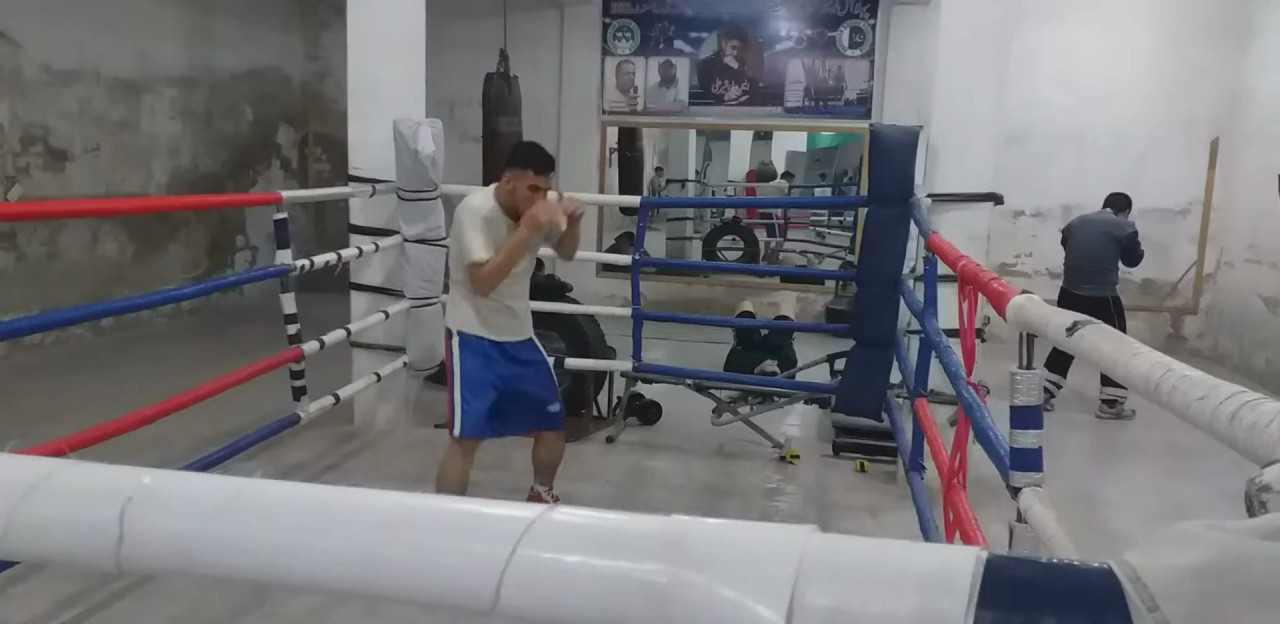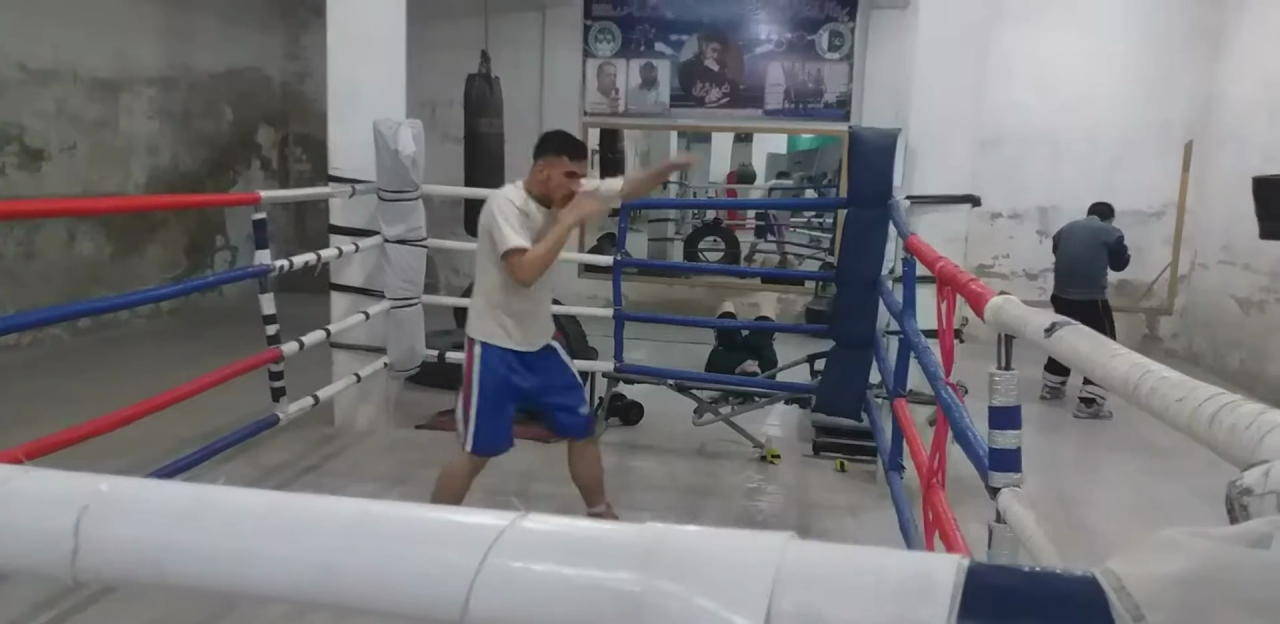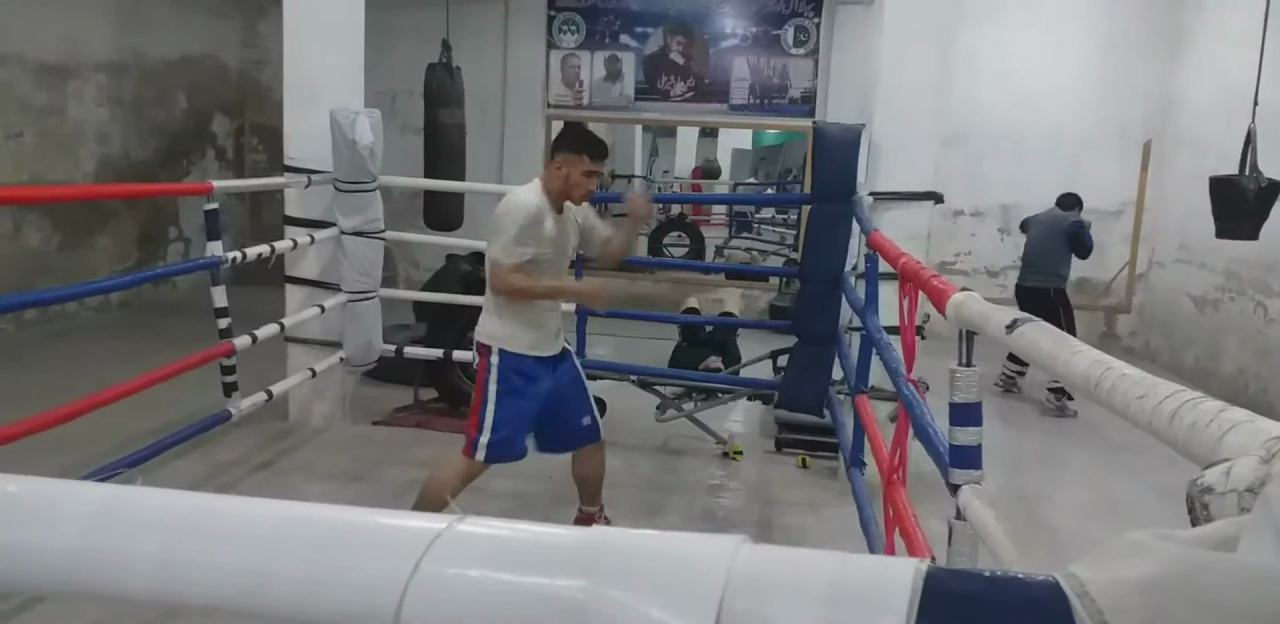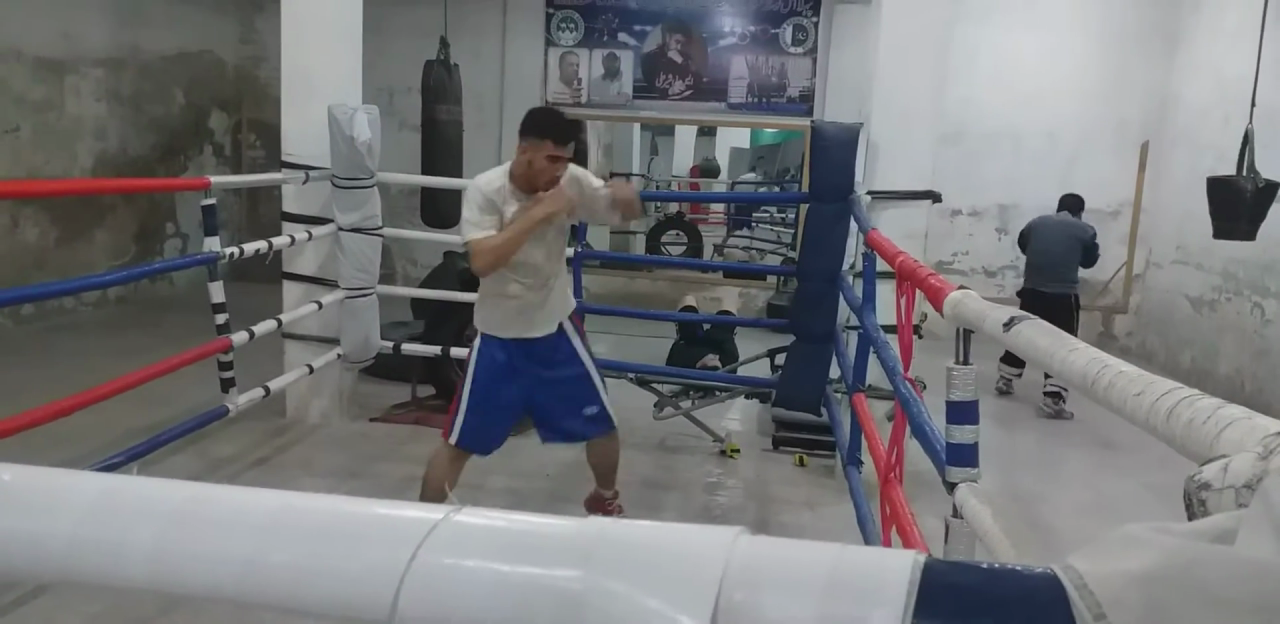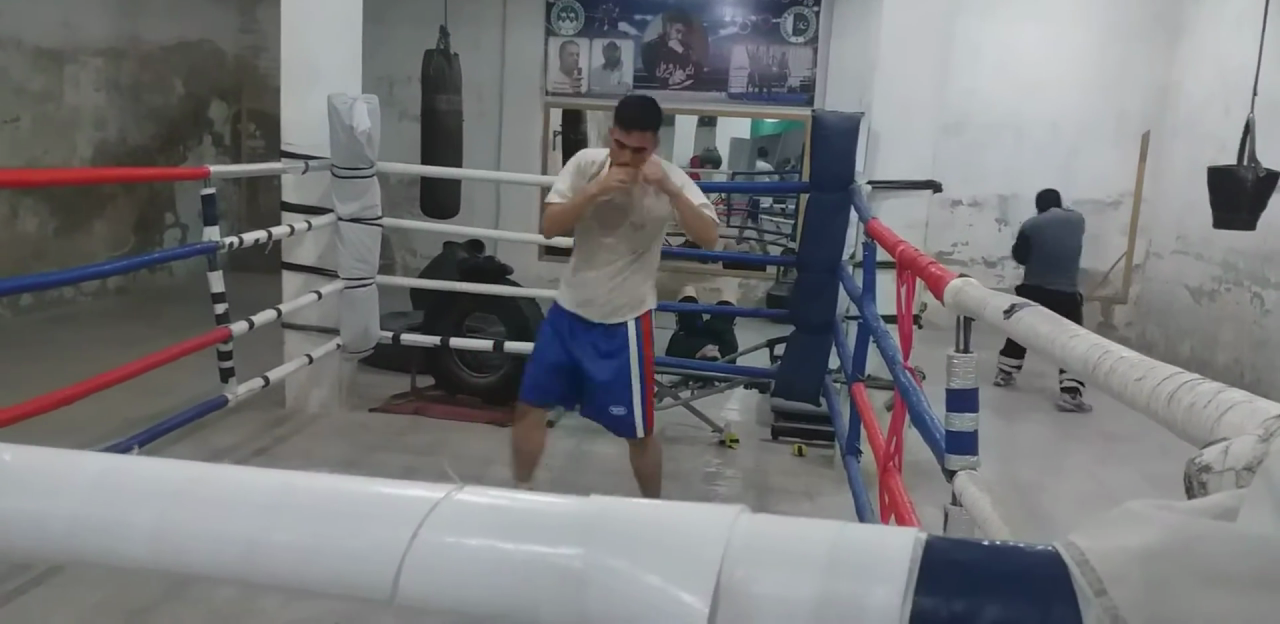
dt=0.5s
person 1, frame 1
left shoulder: (536, 207)
right shoulder: (475, 209)
left elbow: (567, 252)
right elbow: (484, 282)
left wrist: (571, 223)
right wrist: (528, 231)
left hip: (519, 336)
right hip: (473, 336)
left knee: (553, 422)
right knee: (466, 438)
left ankle: (541, 492)
person 1, frame 2
left shoulder: (573, 196)
right shoulder: (504, 204)
left elbow: (629, 188)
right elbow: (525, 272)
left wrist: (668, 167)
right wrist: (569, 221)
left hip: (539, 342)
right hip: (495, 346)
left knee: (582, 432)
right knee: (476, 453)
left ankle: (600, 518)
person 1, frame 3
left shoulder: (570, 209)
right shoulder: (525, 210)
left elbow: (609, 249)
right elbow: (501, 283)
left wrist: (632, 225)
right wrist: (568, 290)
left hip: (550, 348)
right hip: (508, 350)
left knee: (588, 438)
right knee: (476, 460)
left ankle: (590, 516)
person 1, frame 4
left shoulder: (573, 181)
right shoulder: (484, 190)
left elbow: (628, 211)
right elbow: (481, 262)
left wrist: (624, 198)
right wrist: (535, 213)
left hip: (555, 330)
right hip: (499, 337)
left knee: (602, 428)
right knee: (458, 445)
left ankle: (605, 500)
person 1, frame 5
left shoulder: (669, 178)
right shoulder: (585, 164)
left elbow: (709, 237)
right elbow: (550, 227)
left wrist: (669, 190)
right wrist: (594, 192)
left hip: (626, 318)
right hip: (570, 309)
left knee: (636, 429)
right knee: (530, 406)
right ankle: (520, 494)
person 2, frame 1
left shoulder: (1077, 222)
right shoulder: (1125, 228)
left elbow: (1066, 246)
right elbow: (1133, 260)
left hip: (1070, 293)
right hip: (1103, 297)
left ankle: (1044, 391)
right ankle: (1111, 404)
person 2, frame 2
left shoulder: (1066, 229)
right shoulder: (1111, 234)
right elbow: (1120, 263)
left hip: (1061, 296)
right hip: (1092, 300)
left ankle: (1052, 386)
right ankle: (1088, 403)
person 2, frame 3
left shoulder: (1039, 218)
right shoulder: (1071, 222)
left elbow: (1024, 226)
right elbow: (1083, 251)
right wrist: (1085, 229)
left hip: (1025, 286)
right hip: (1049, 289)
left ankle: (1009, 377)
right ankle: (1058, 396)
person 2, frame 4
left shoulder: (1037, 223)
right shoulder: (1085, 230)
left elbow: (1023, 245)
right elbow: (1089, 261)
left hip: (1032, 291)
right hip: (1063, 296)
left ankle: (1005, 380)
right ankle: (1053, 399)
person 2, frame 5
left shoulder: (1031, 225)
right shoulder: (1074, 219)
left elbow: (1020, 256)
left hip: (1033, 290)
right hip: (1066, 293)
left ankle: (1004, 373)
right ankle: (1071, 393)
